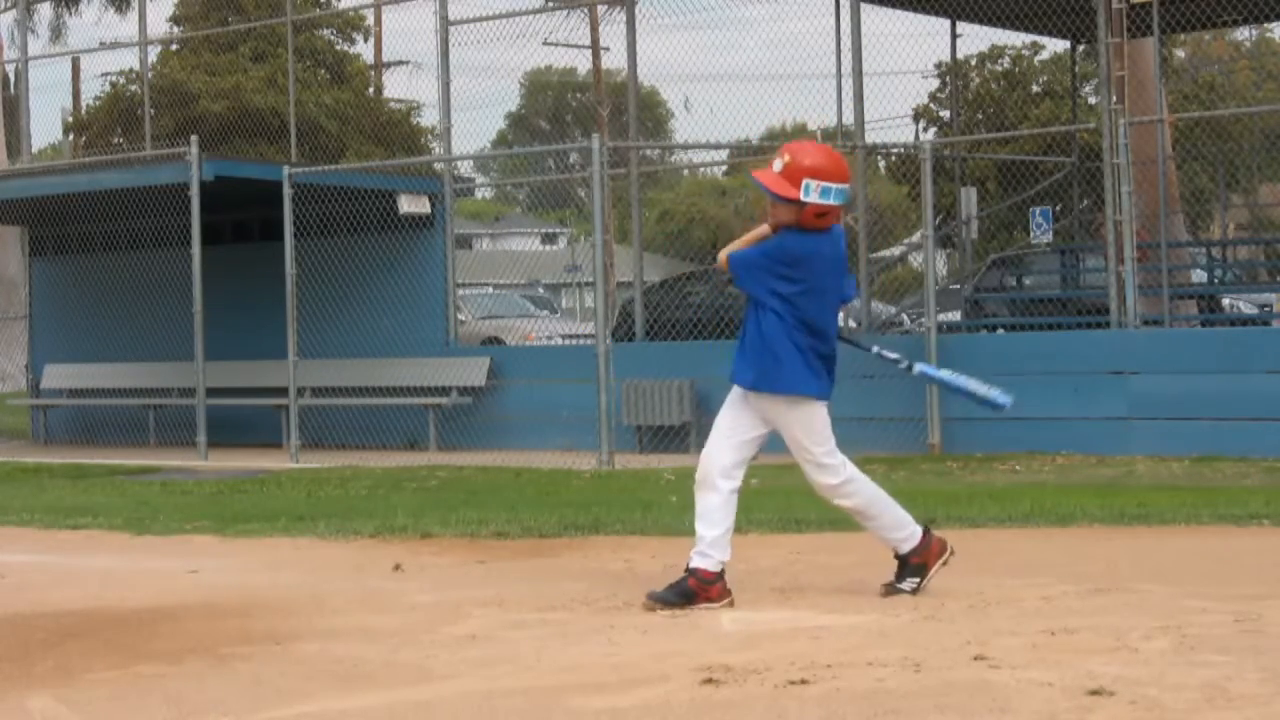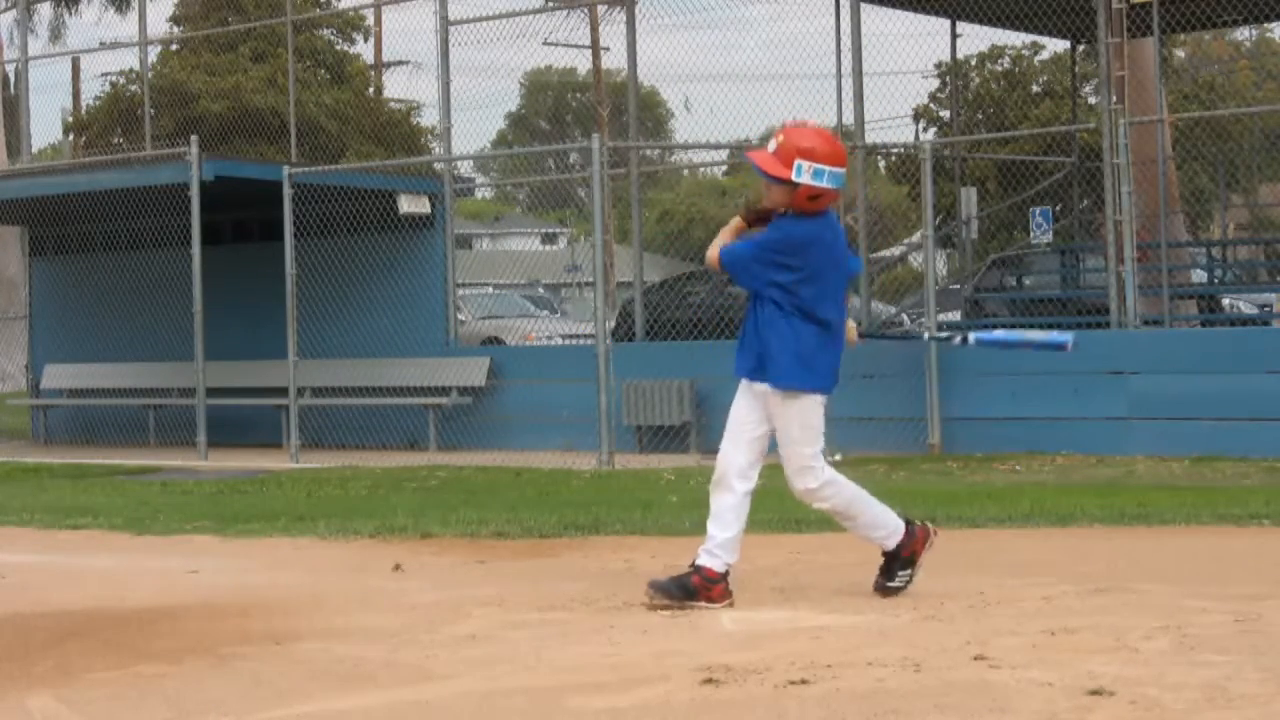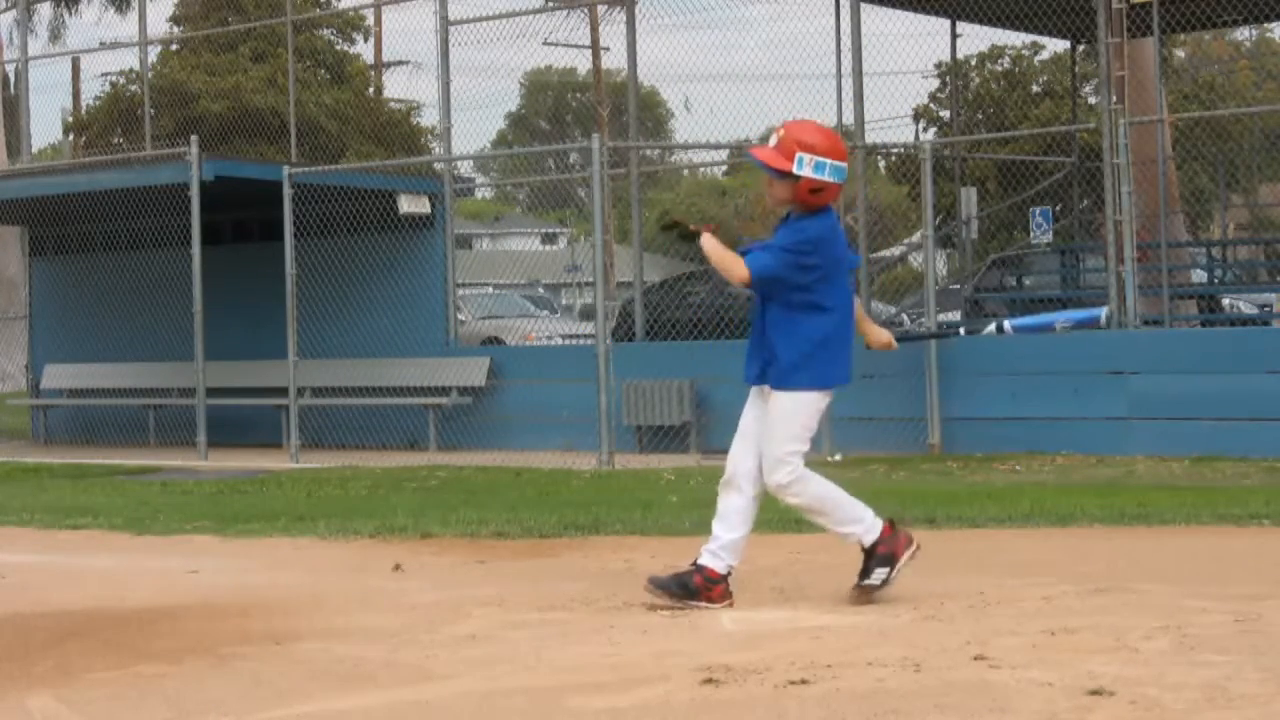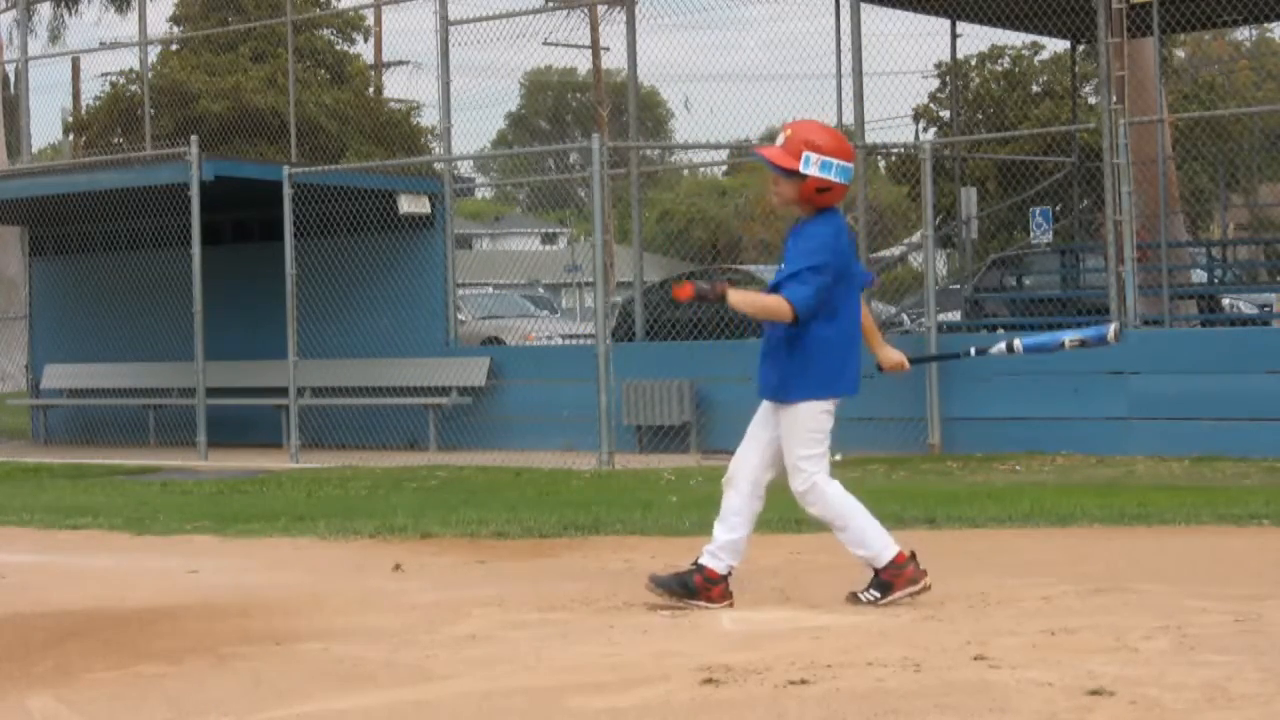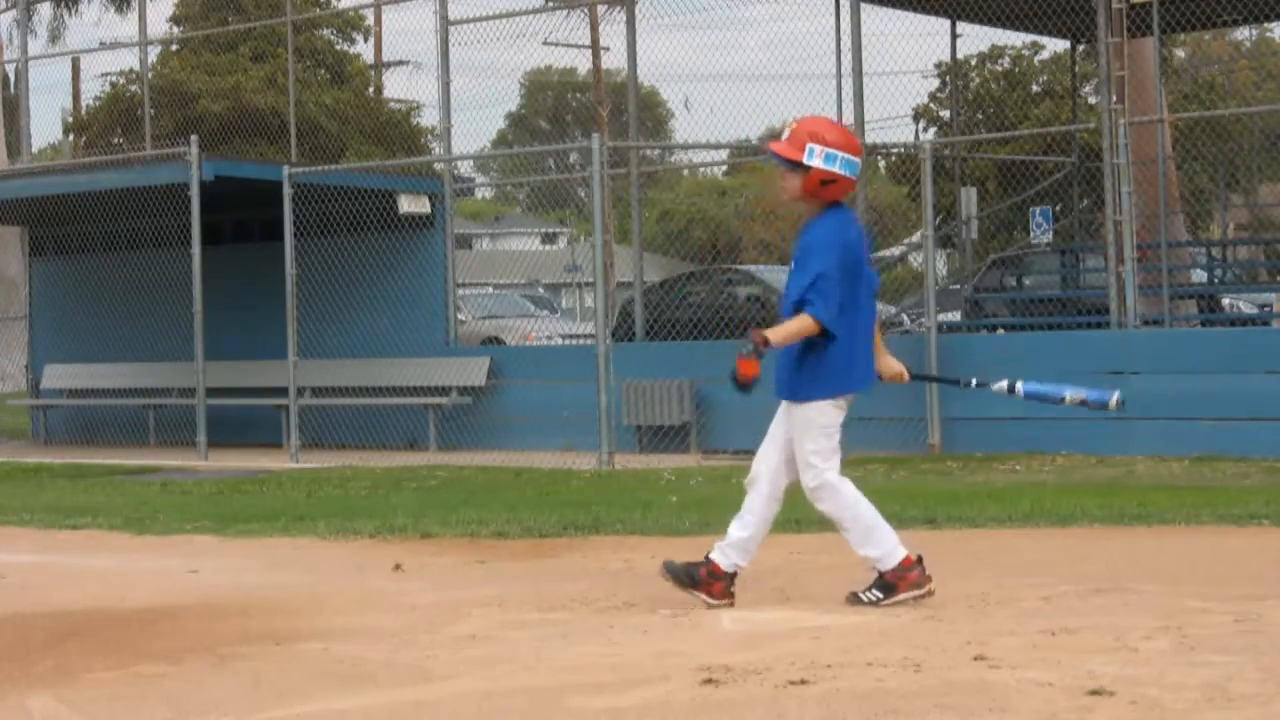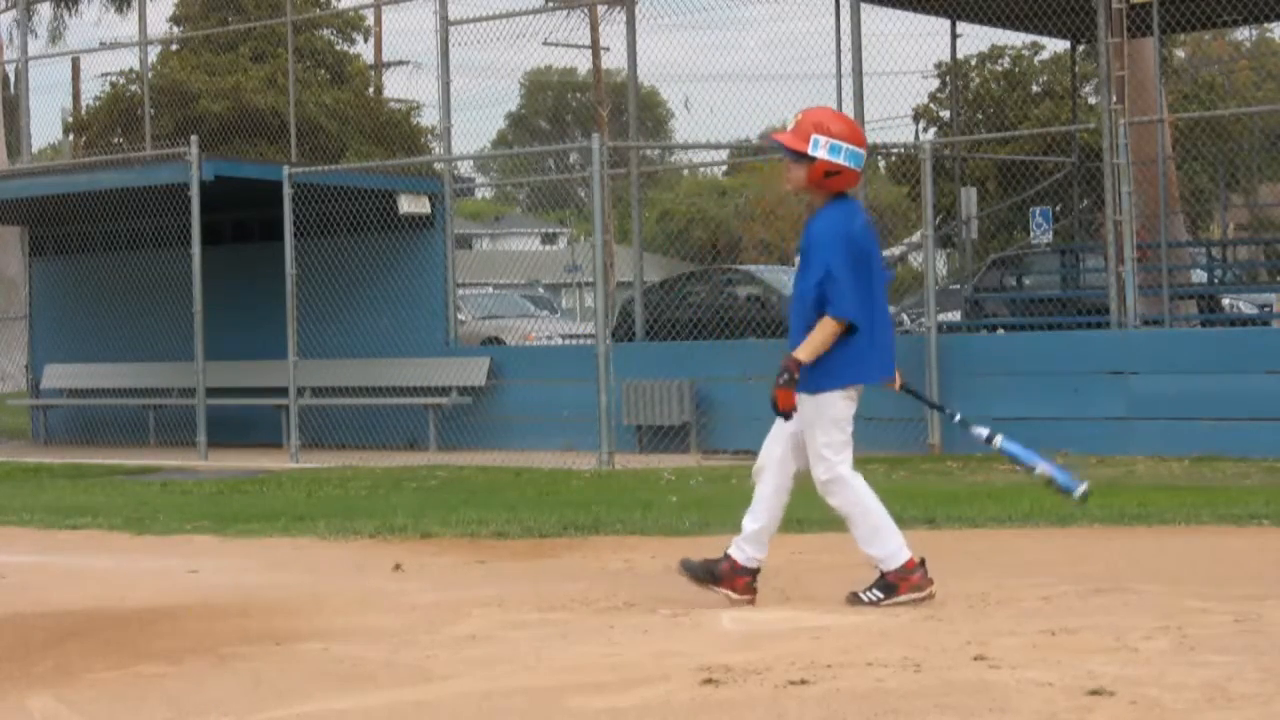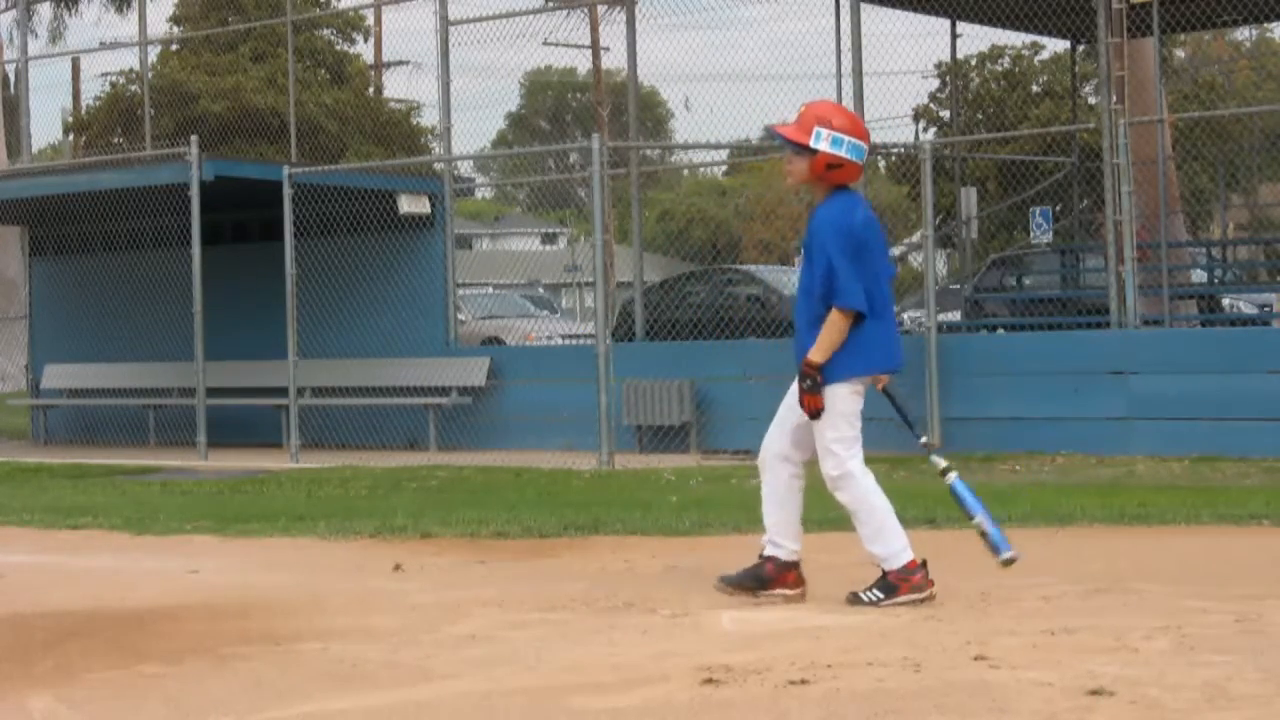
dt=0.2s
person 1, frame 1
left shoulder: (792, 248)
right shoulder: (826, 235)
left elbow: (726, 261)
right elbow: (842, 294)
left wrist: (767, 228)
left hip: (793, 383)
right hip: (756, 378)
left knee: (831, 476)
right knee: (715, 467)
left ankle: (919, 546)
right ankle: (706, 574)
person 1, frame 2
left shoulder: (792, 236)
right shoulder: (821, 221)
left elbow: (717, 259)
right elbow: (843, 275)
left wrist: (742, 220)
right wrist: (839, 322)
left hip: (796, 372)
right hip: (762, 367)
left knee: (809, 480)
right knee: (732, 468)
left ankle: (901, 537)
right ankle: (711, 574)
person 1, frame 3
left shoulder: (809, 234)
right shoulder: (812, 221)
left elbow: (742, 274)
right elbow: (842, 276)
left wrist: (703, 236)
right wrist: (867, 327)
left hip: (804, 371)
right hip: (776, 368)
left knee: (782, 475)
right knee: (741, 472)
left ankle: (881, 538)
right ankle: (712, 575)
person 1, frame 4
left shoulder: (820, 238)
right shoulder: (817, 228)
left elbow: (788, 307)
right elbow: (853, 291)
left wrist: (723, 294)
right wrist: (879, 349)
left hip: (812, 378)
right hip: (791, 377)
left knee: (809, 483)
right knee: (746, 472)
left ankle: (897, 566)
right ankle: (712, 575)
person 1, frame 5
left shoulder: (829, 235)
right shoulder: (831, 226)
left elbow: (819, 316)
right elbow: (862, 293)
left wrist: (766, 338)
right wrist: (880, 356)
left hip: (822, 374)
right hip: (809, 375)
left knee: (820, 480)
right knee: (769, 473)
left ankle: (902, 569)
right ankle: (720, 572)
person 1, frame 6
left shoulder: (832, 227)
right shoulder: (843, 217)
left elbow: (841, 312)
right elbow: (866, 292)
left wrist: (795, 361)
right wrist: (878, 357)
left hip: (832, 369)
right hip: (823, 369)
left knee: (832, 473)
right knee: (775, 463)
left ankle: (904, 571)
right ankle: (740, 566)
person 1, frame 7
left shoulder: (834, 219)
right shoulder: (846, 210)
left elbow: (848, 304)
right elbow: (870, 288)
left wrist: (812, 363)
right wrist: (846, 362)
left hip: (837, 362)
right hip: (831, 361)
left knee: (842, 468)
right knee: (778, 453)
left ankle: (906, 571)
right ankle: (781, 564)
